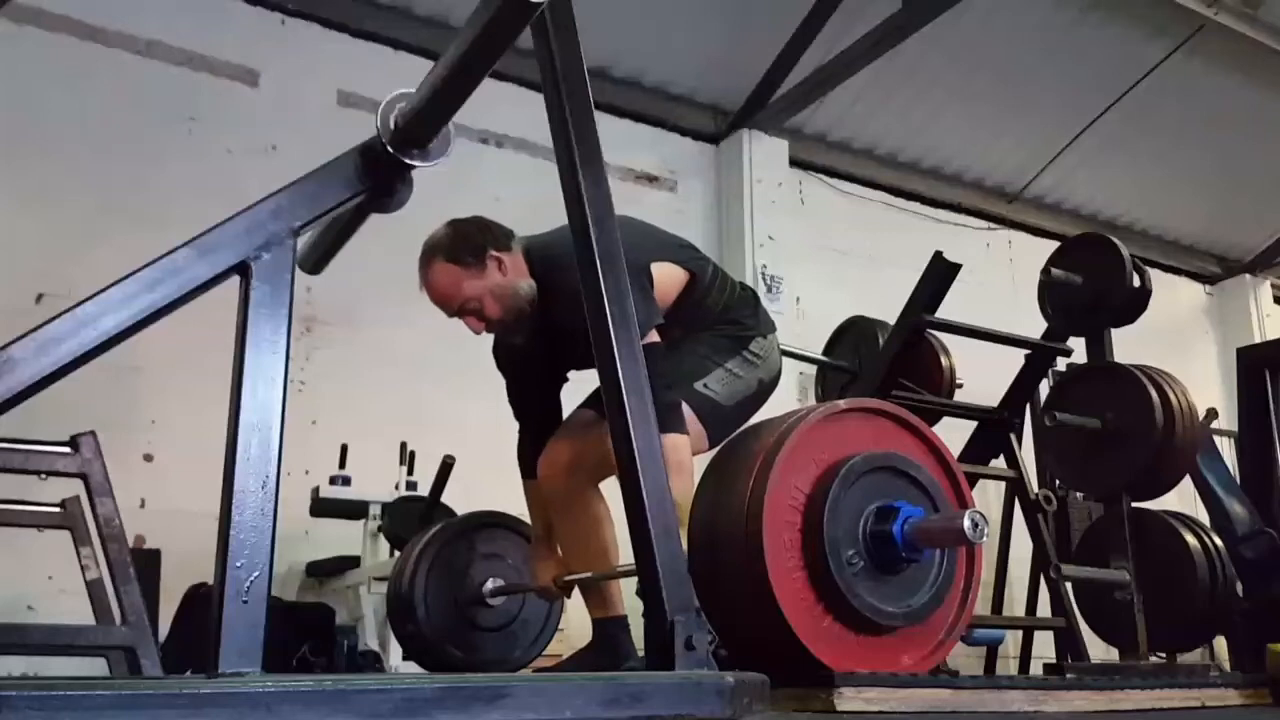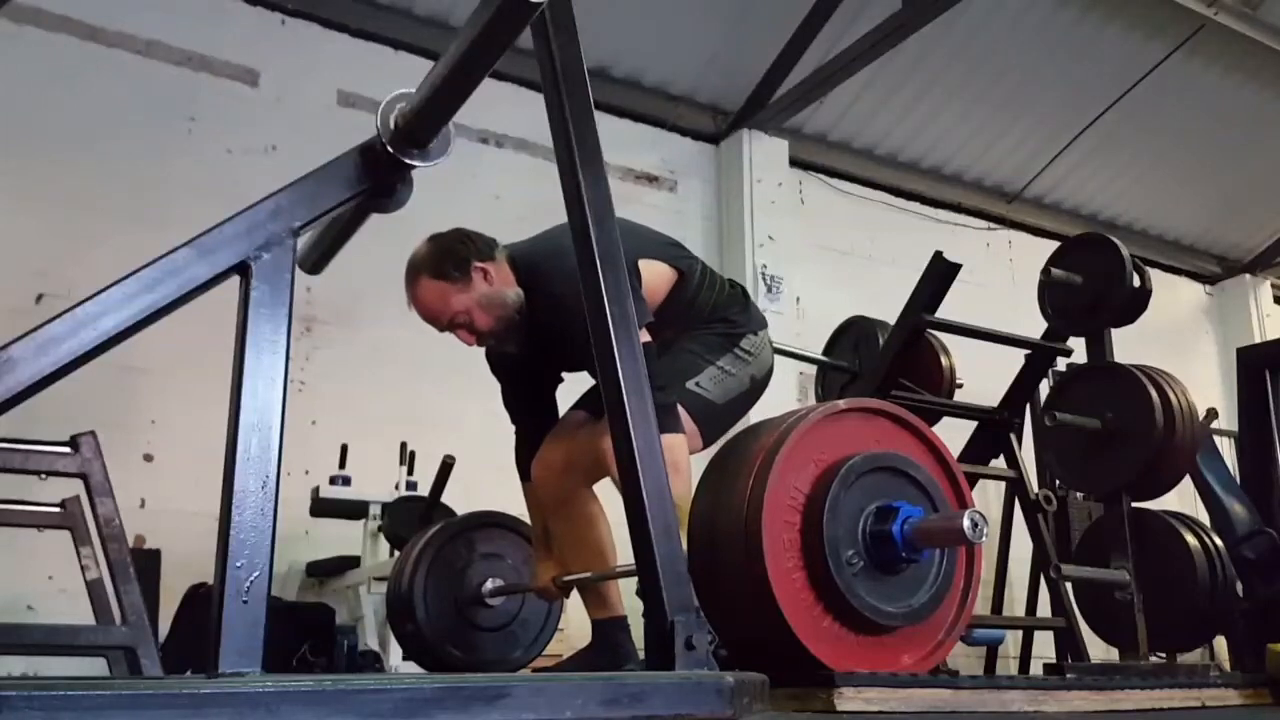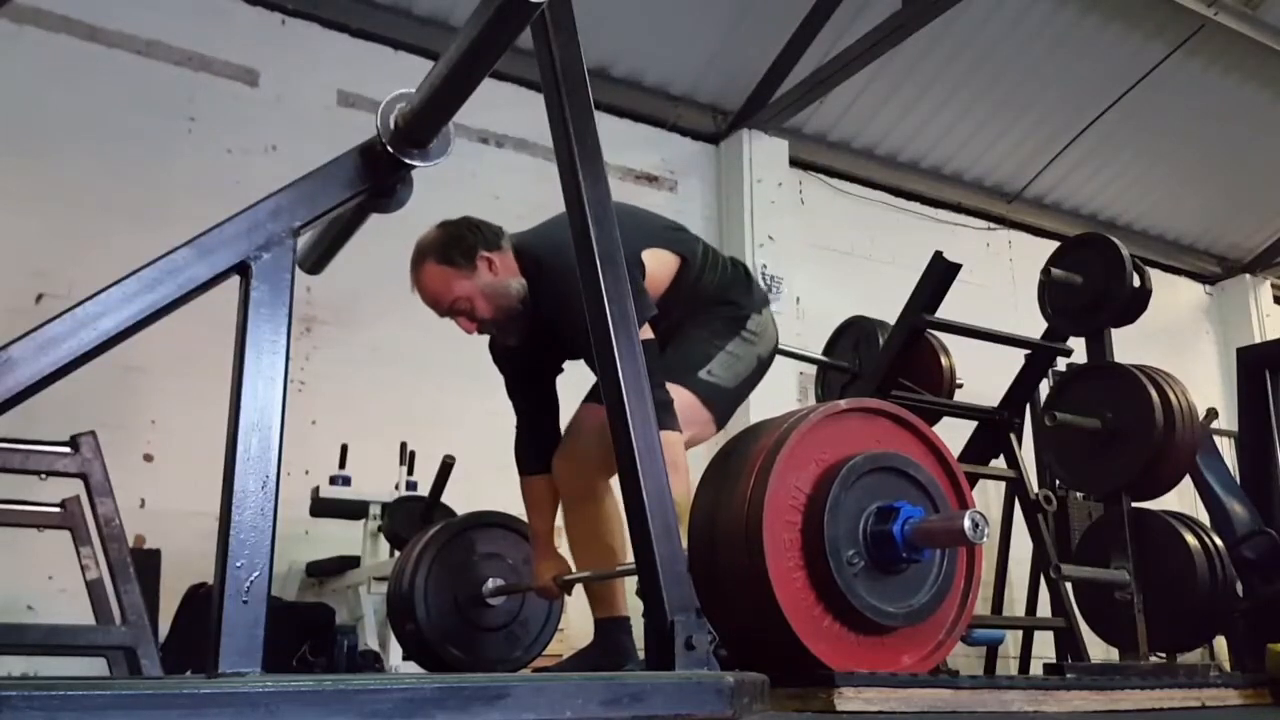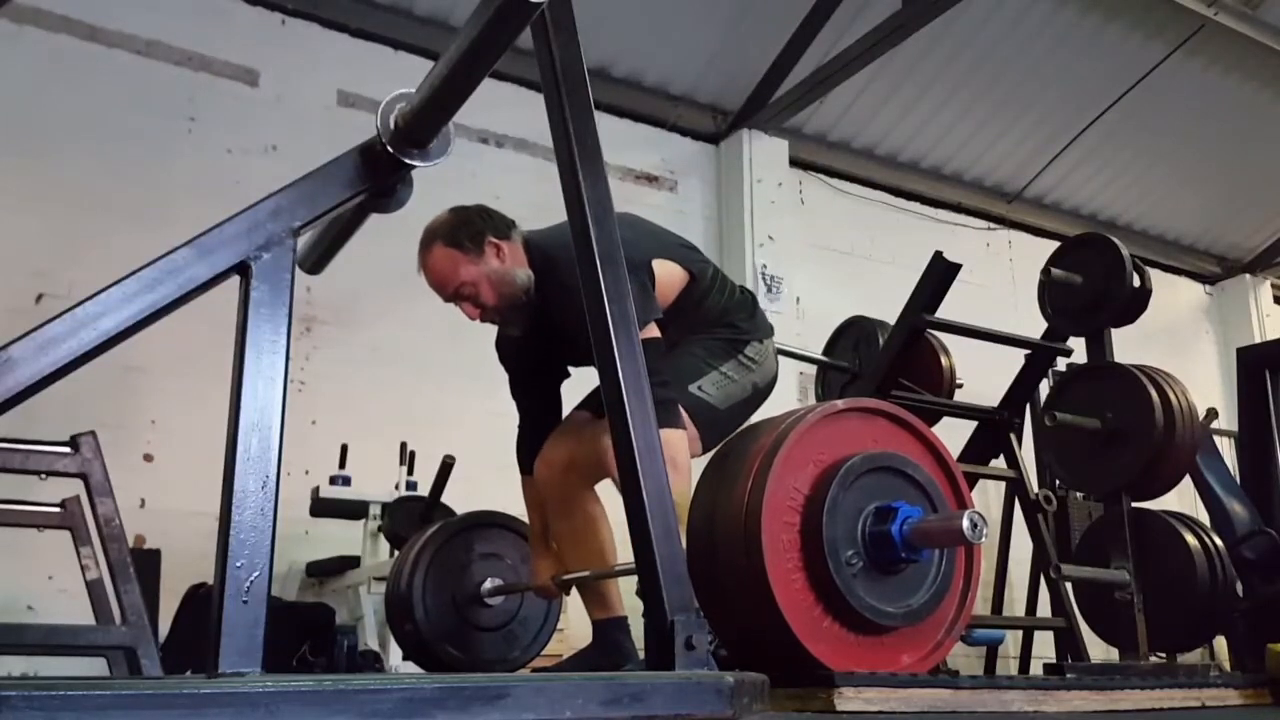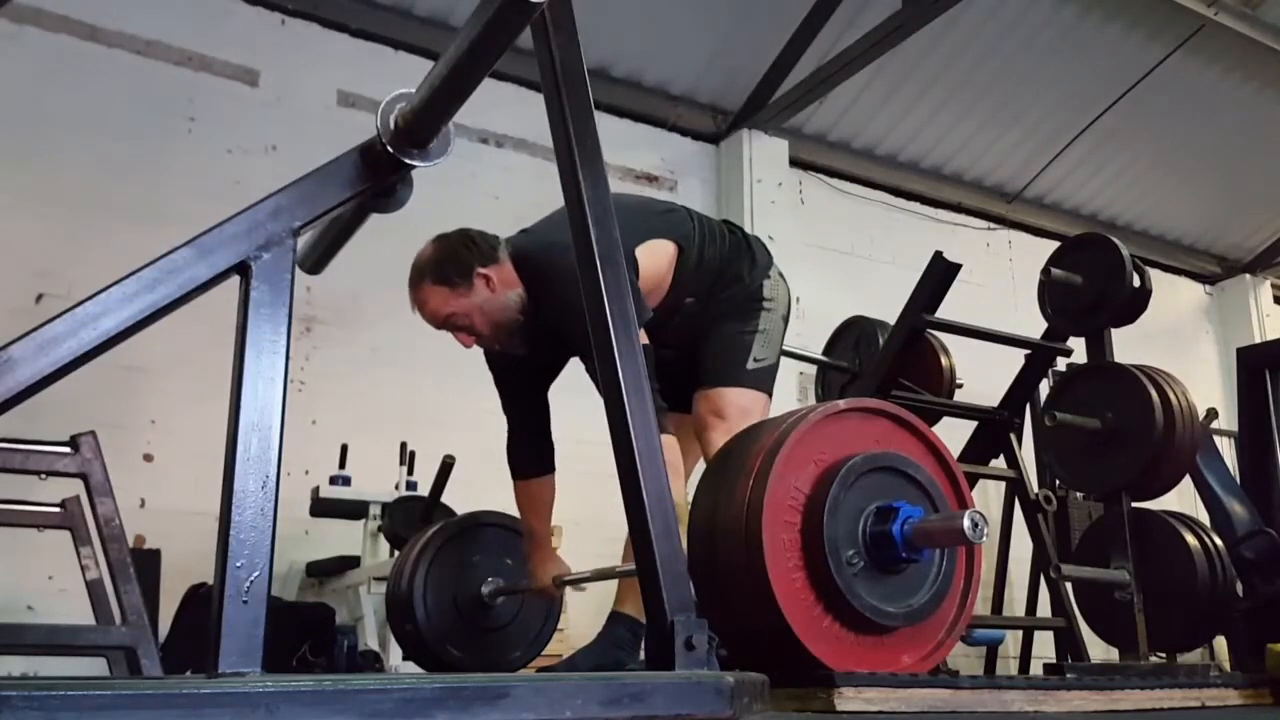
dt=0.7s
person 1, frame 1
left shoulder: (583, 273)
right shoulder: (517, 335)
left elbow: (657, 401)
right elbow: (536, 435)
right wrist: (543, 552)
left hip: (732, 341)
right knee: (561, 464)
right ankle: (612, 642)
person 1, frame 2
left shoulder: (573, 278)
right shoulder: (508, 335)
left elbow: (652, 403)
right elbow: (533, 440)
right wrist: (544, 554)
left hip: (726, 339)
right hip: (655, 355)
right knee: (556, 466)
right ankle: (611, 642)
person 1, frame 3
left shoulder: (575, 271)
right shoulder: (513, 321)
left elbow: (649, 399)
right elbow: (536, 434)
right wrist: (542, 550)
left hip: (728, 318)
right hip: (664, 330)
right knee: (580, 460)
right ankle: (613, 641)
person 1, frame 4
left shoulder: (585, 269)
right shoulder: (519, 328)
left elbow: (653, 399)
right elbow: (536, 433)
right wrist: (542, 550)
left hip: (731, 344)
right hip: (657, 357)
right knee: (557, 465)
right ankle: (611, 642)
person 1, frame 5
left shoulder: (572, 275)
right shoulder: (512, 330)
right elbow: (528, 439)
right wrist: (539, 551)
left hip: (739, 294)
right hip: (675, 323)
left knee: (726, 449)
right ankle: (620, 640)
